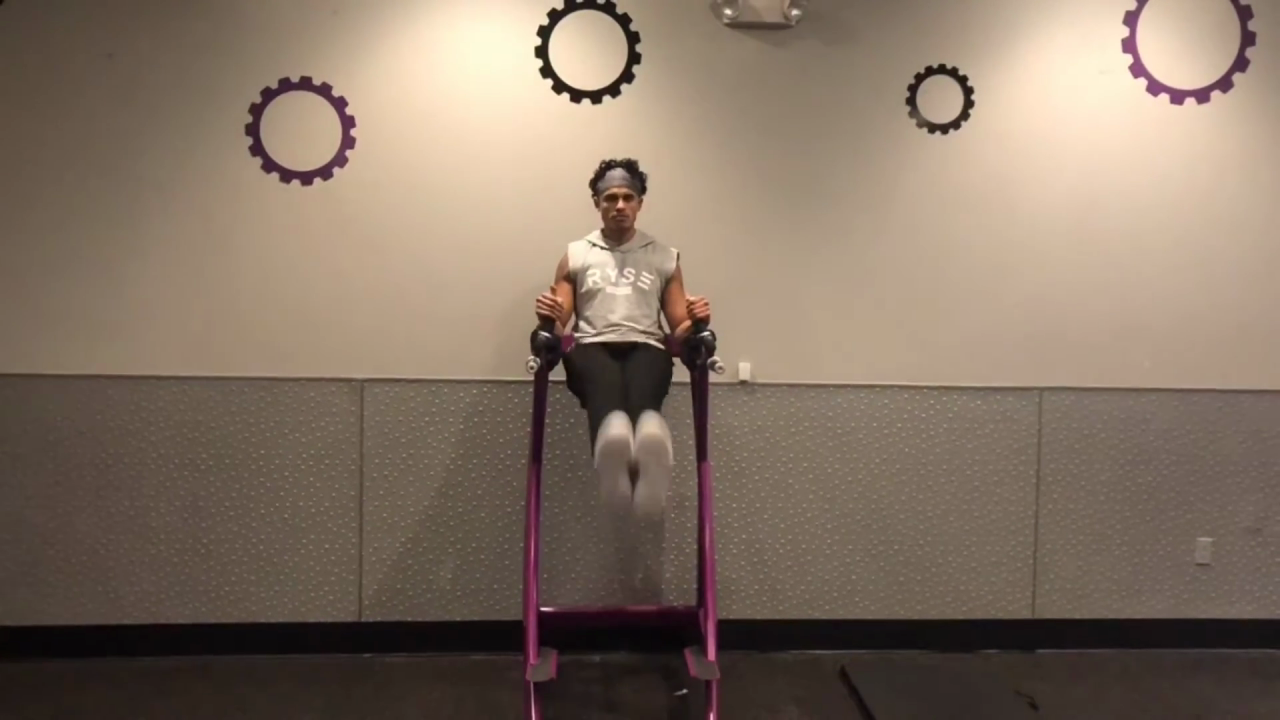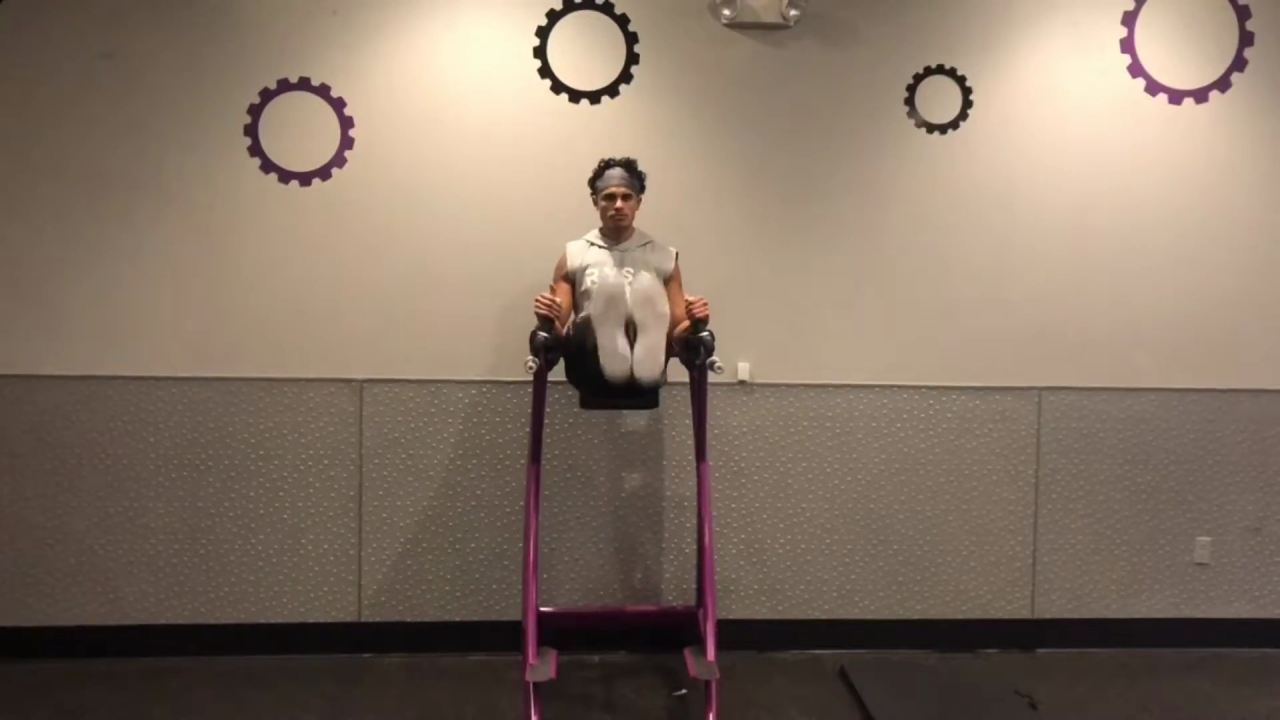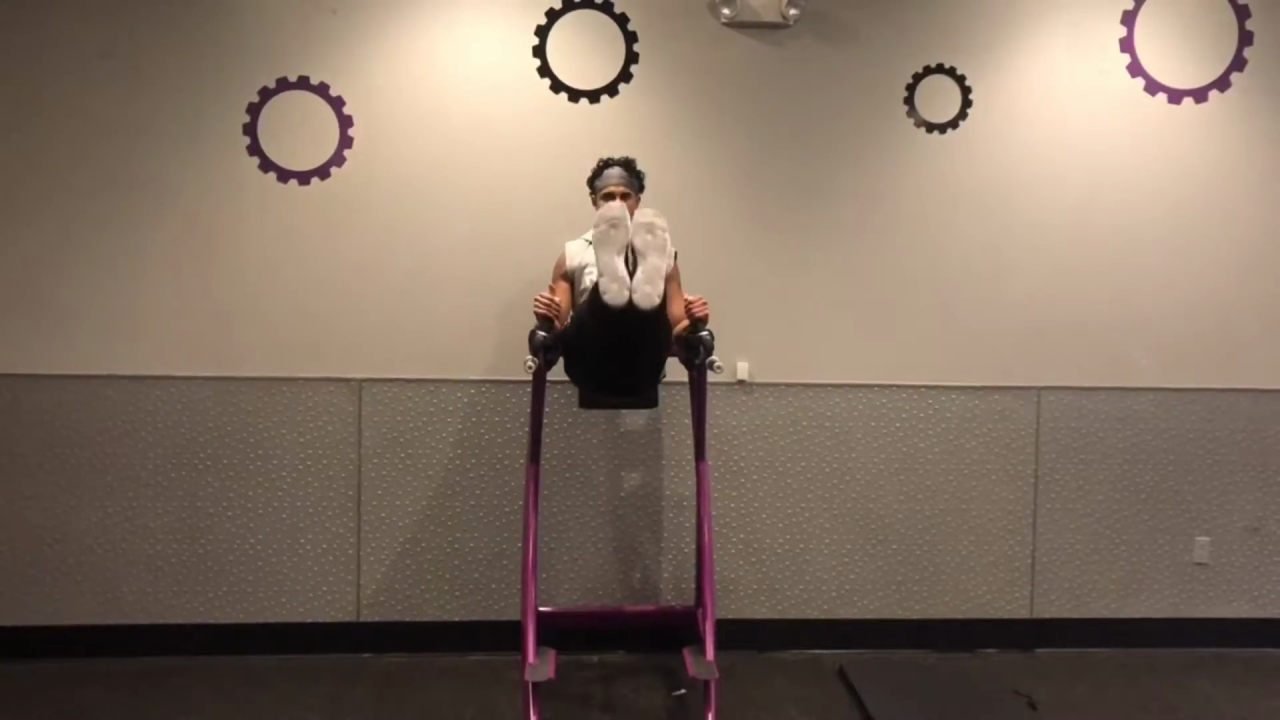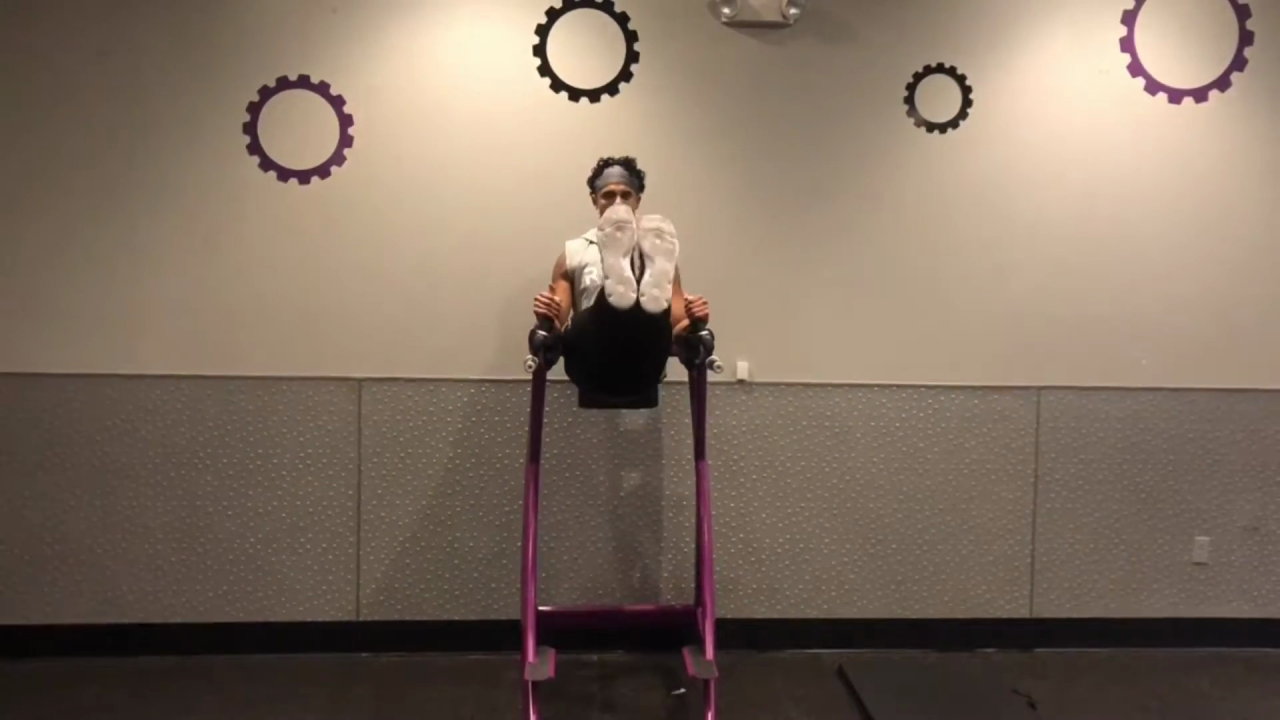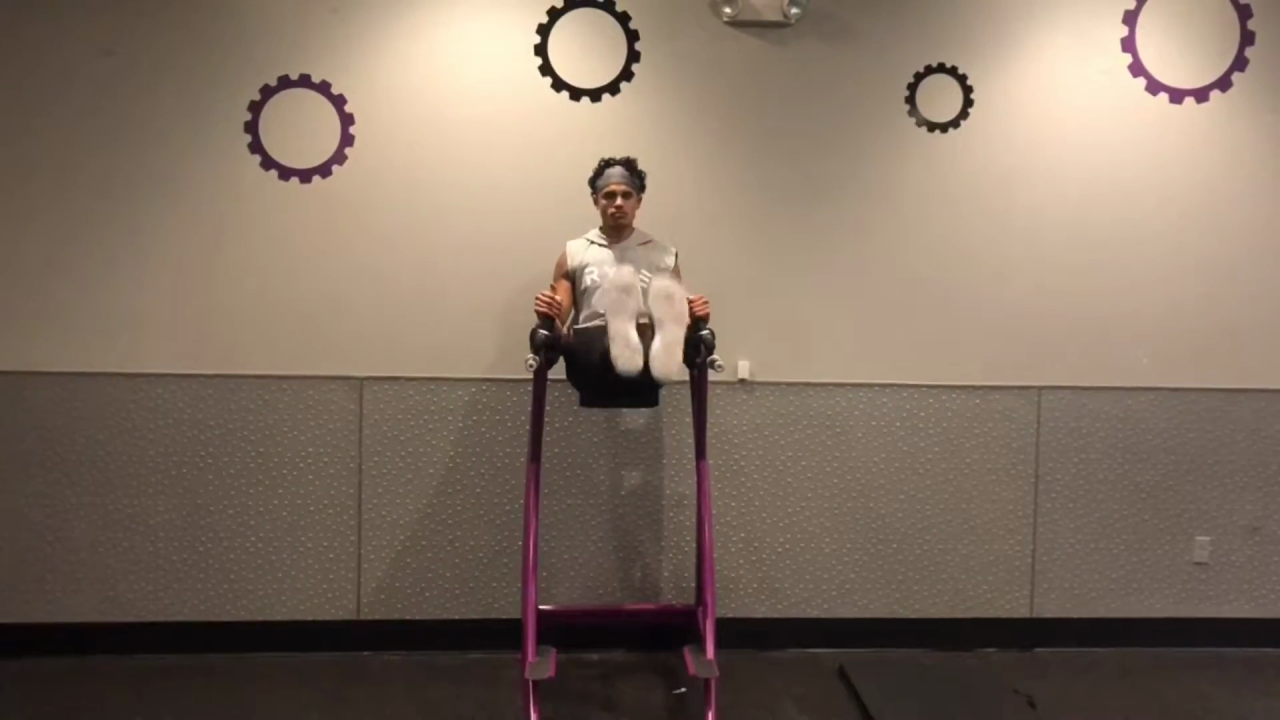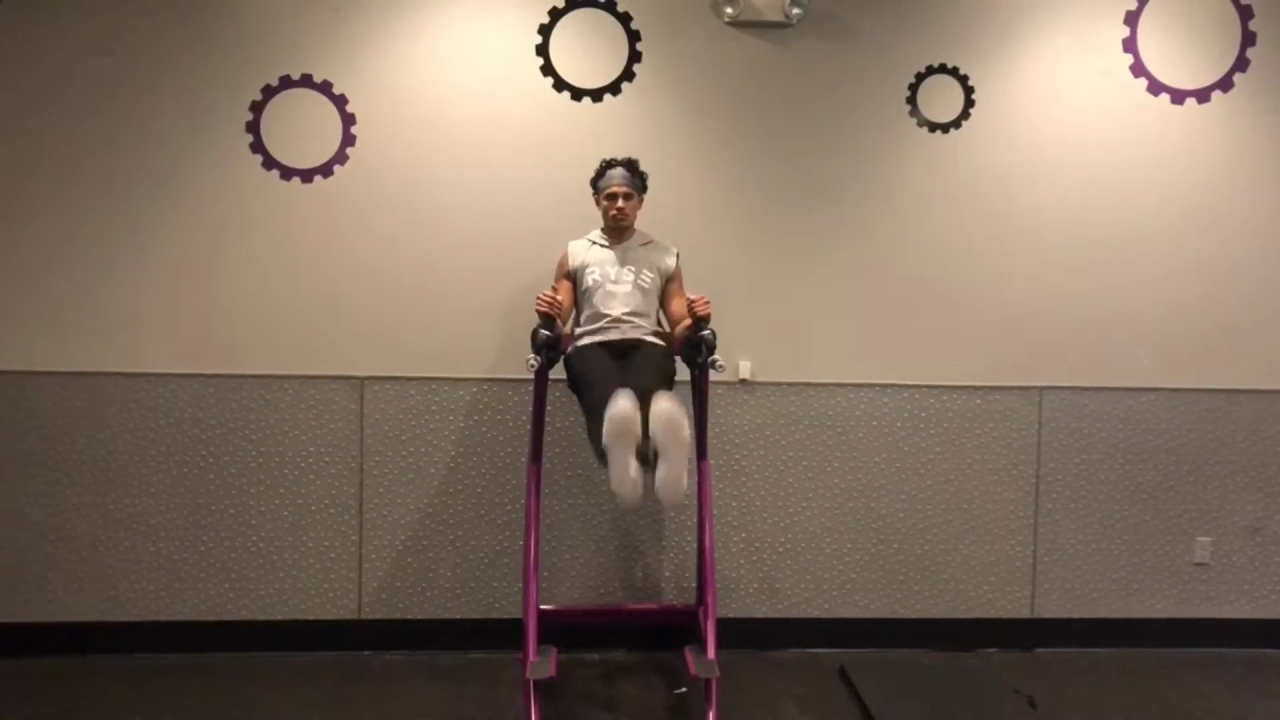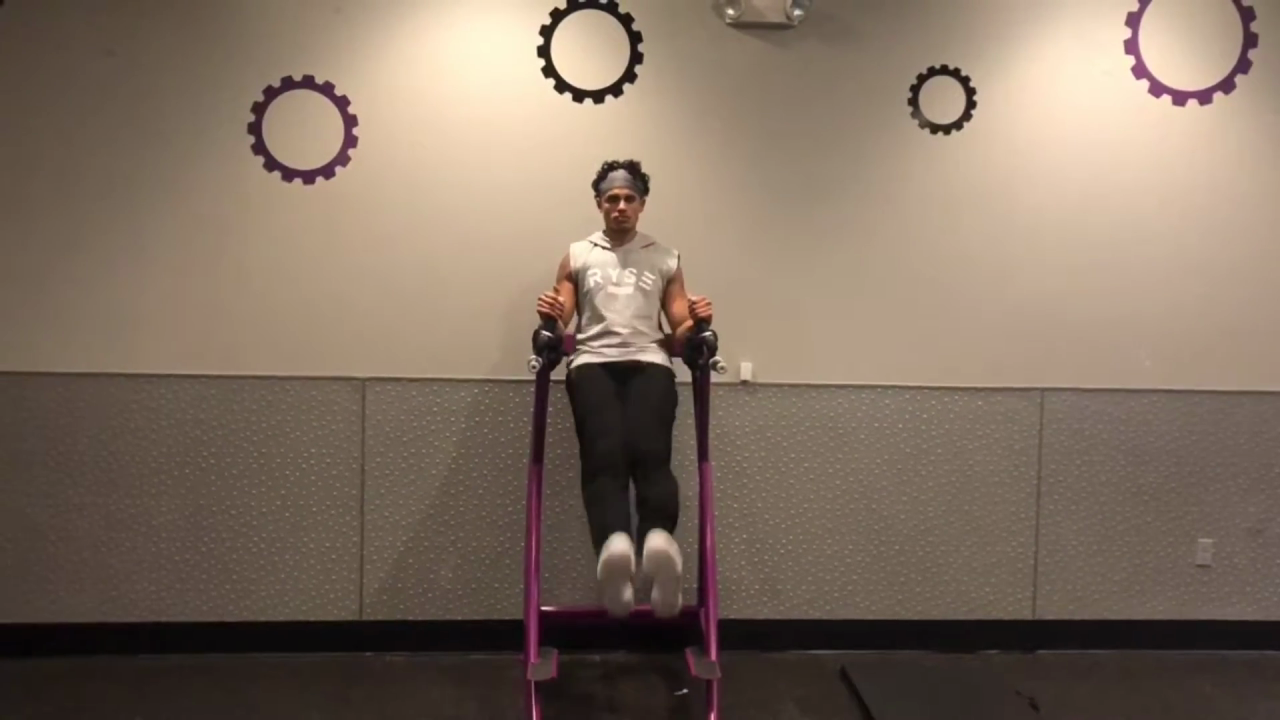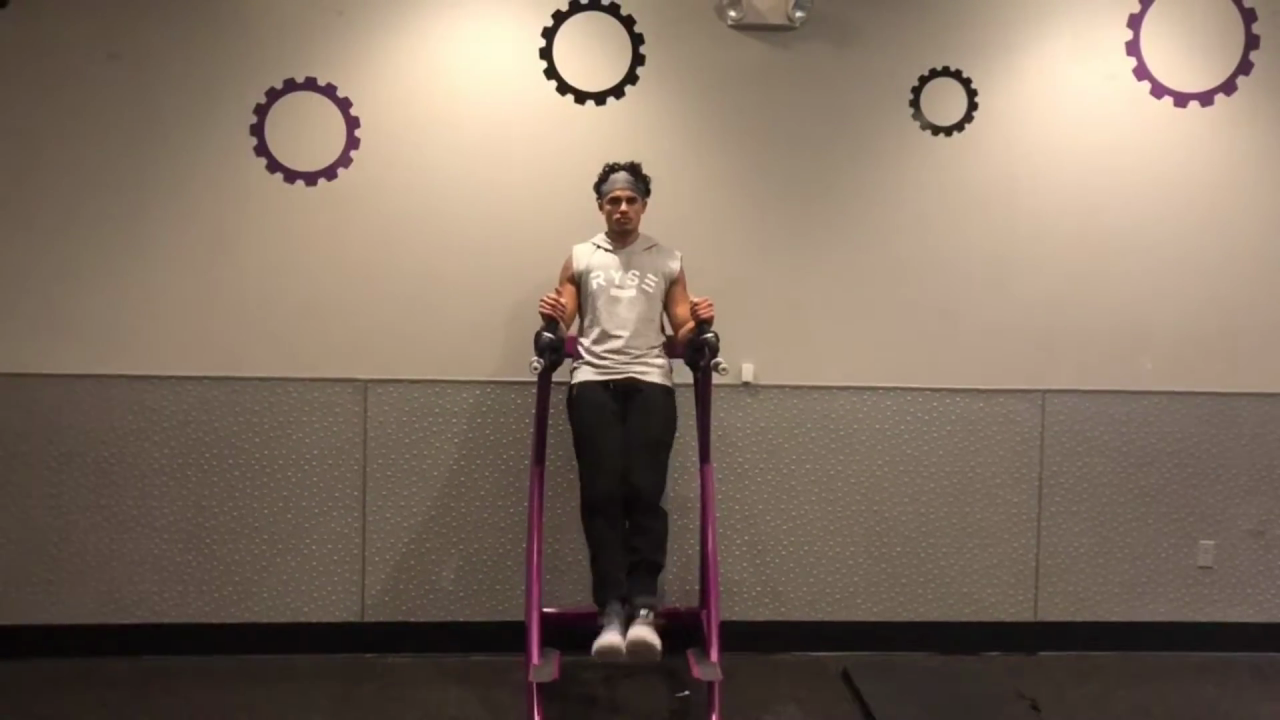
dt=0.2s
person 1, frame 1
left shoulder: (665, 256)
right shoulder: (576, 254)
left elbow: (679, 327)
right elbow: (558, 324)
left wrist: (695, 322)
right wrist: (548, 319)
left hip: (645, 348)
right hip: (592, 349)
left knee: (643, 393)
right knee: (604, 387)
left ankle: (646, 471)
right ankle: (615, 472)
person 1, frame 2
left shoulder: (663, 256)
right shoulder: (574, 256)
left elbow: (677, 331)
right elbow: (556, 331)
left wrist: (694, 322)
right wrist: (548, 318)
right hip: (587, 363)
left knee: (651, 320)
right knee: (594, 330)
left ankle: (644, 353)
right ankle: (610, 342)
person 1, frame 3
left shoulder: (664, 255)
right shoulder: (572, 254)
left elbow: (677, 328)
right elbow: (556, 327)
left wrist: (693, 321)
right wrist: (547, 319)
left hip: (640, 369)
right hip: (592, 368)
left ankle: (646, 286)
person 1, frame 4
left shoulder: (665, 258)
right shoulder: (572, 253)
left elbow: (677, 329)
right elbow: (555, 329)
left wrist: (693, 321)
right wrist: (548, 318)
left hip: (641, 368)
right hip: (592, 367)
left ankle: (652, 291)
person 1, frame 5
left shoulder: (662, 254)
right shoulder: (573, 252)
left elbow: (683, 332)
right elbow: (556, 328)
left wrist: (693, 319)
right wrist: (548, 318)
right hip: (592, 363)
right ankle: (622, 340)
person 1, frame 6
left shoulder: (664, 256)
right shoulder: (575, 253)
left elbow: (681, 332)
right elbow: (558, 329)
left wrist: (695, 321)
right wrist: (549, 320)
left hip: (647, 347)
right hip: (591, 347)
left knee: (651, 395)
right knee: (605, 399)
left ankle: (664, 452)
right ankle: (620, 454)
person 1, frame 7
left shoulder: (665, 259)
right shoulder: (577, 256)
left elbow: (681, 333)
right elbow: (559, 326)
left wrist: (697, 321)
right wrist: (549, 318)
left hip: (649, 365)
right hip: (592, 365)
left knee: (649, 453)
right knee: (604, 456)
left ankle: (658, 544)
right ankle: (614, 549)
person 1, frame 8
left shoulder: (668, 260)
right shoulder: (579, 258)
left elbow: (682, 335)
right elbow: (561, 328)
left wrist: (698, 325)
right wrist: (551, 320)
left hip: (650, 381)
right hip: (593, 380)
left knee: (645, 491)
right knee: (603, 492)
left ankle: (644, 608)
right ankle: (612, 610)
